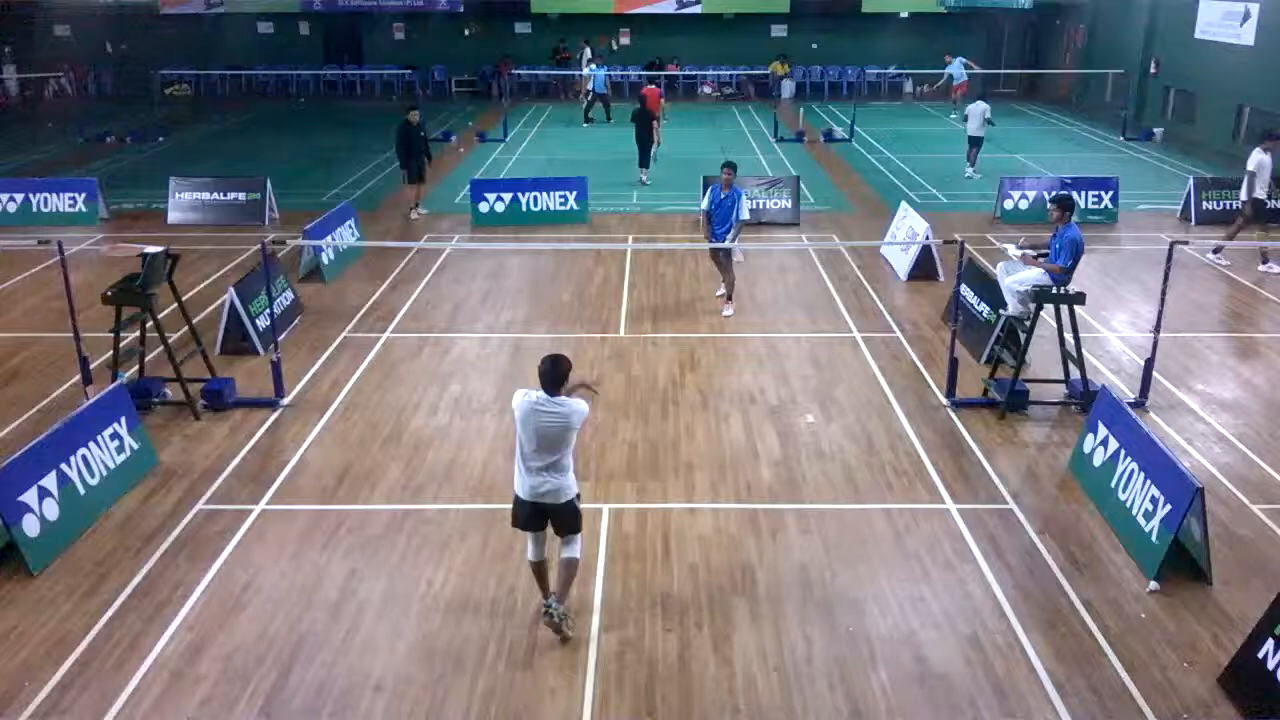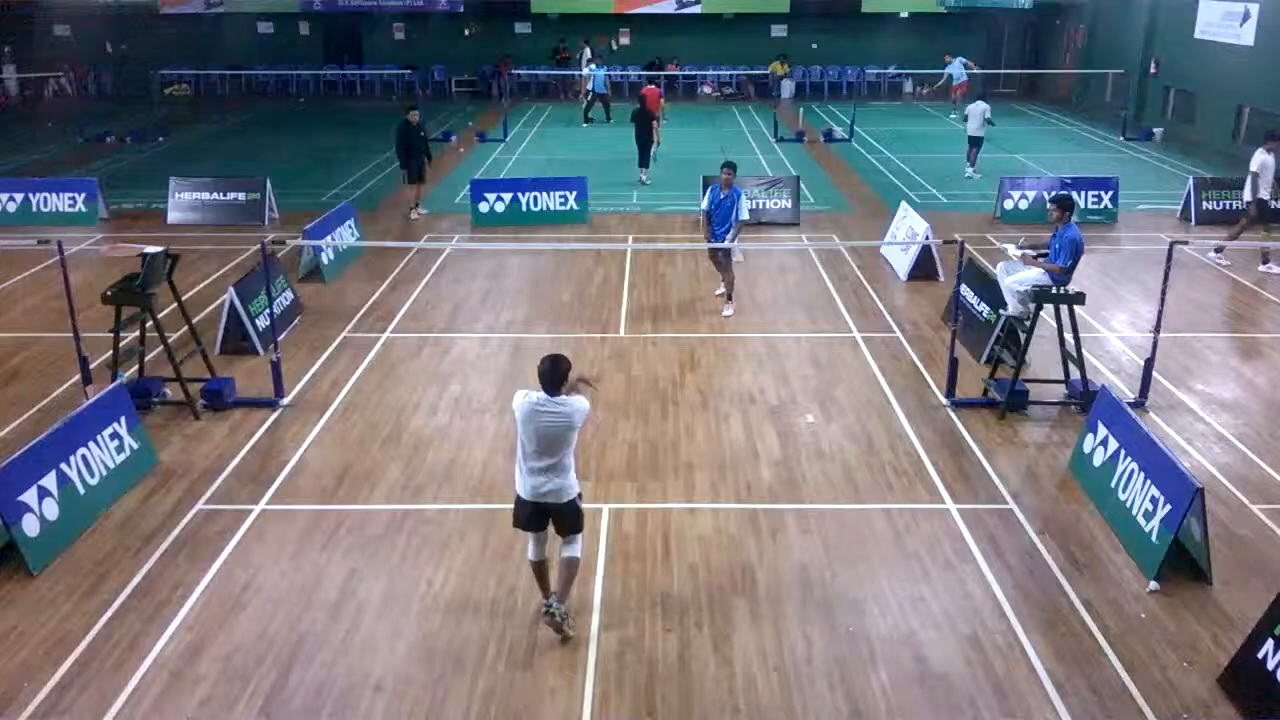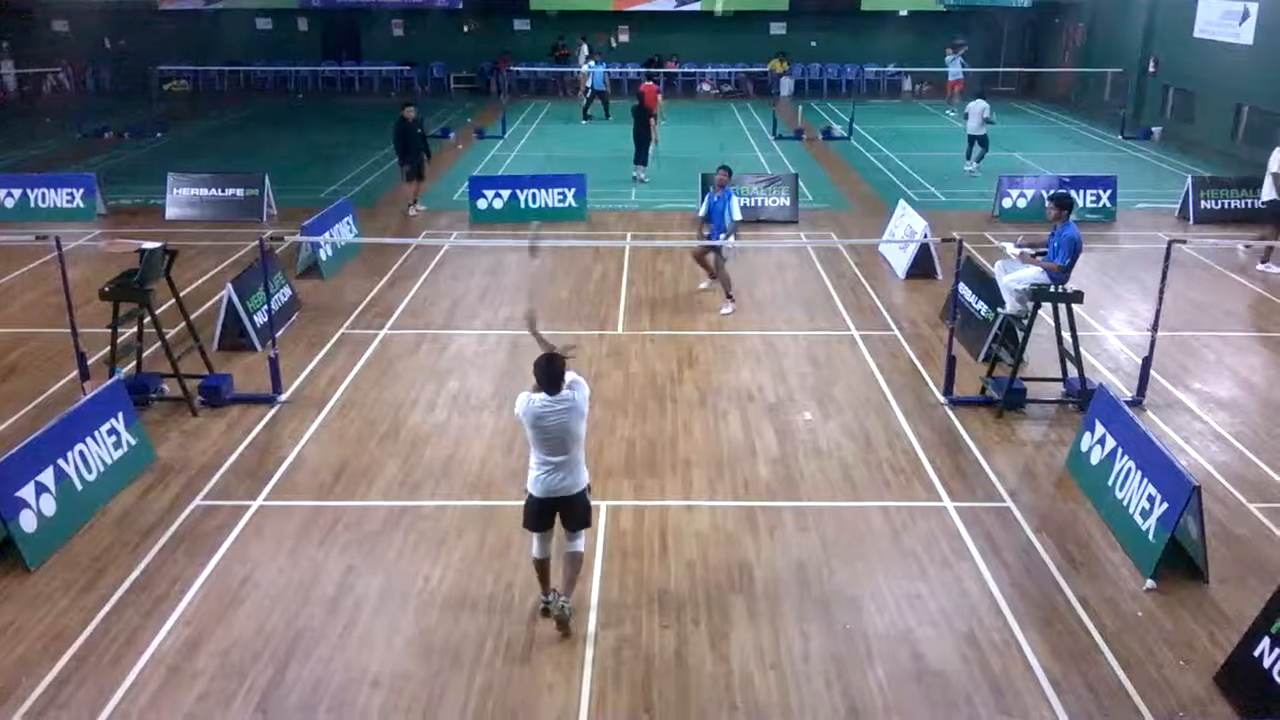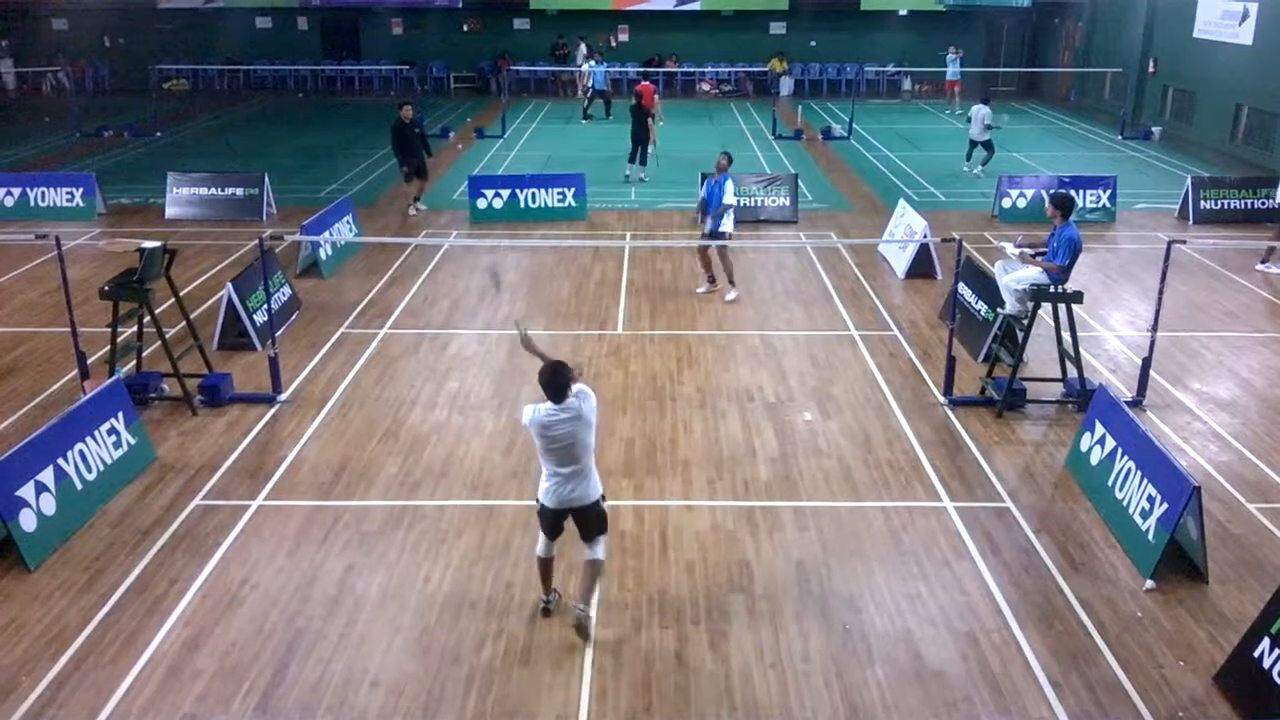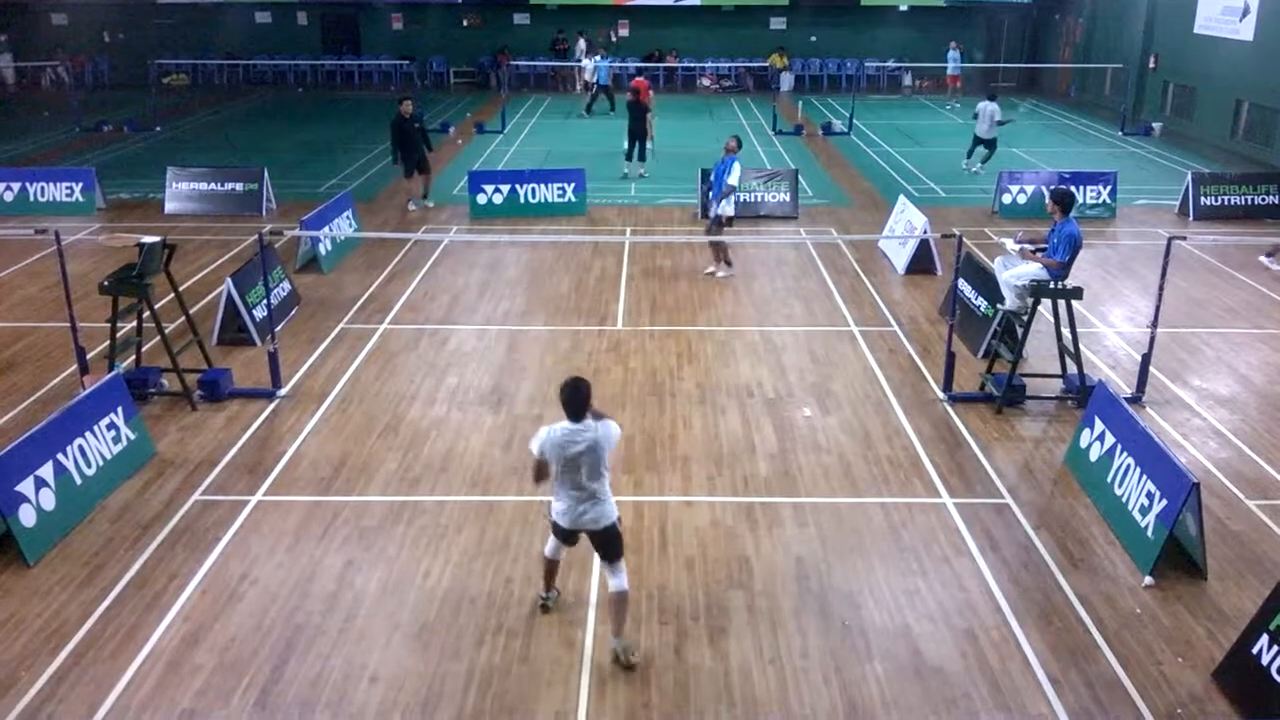
dt=0.2s
person 1, frame 1
left shoulder: (522, 401)
right shoulder: (577, 409)
left wrist: (573, 388)
right wrist: (574, 389)
left hip: (528, 491)
right hip: (562, 492)
left knee: (535, 546)
right knee: (571, 546)
left ankle: (547, 601)
right ankle: (558, 608)
person 1, frame 2
left shoulder: (522, 402)
right shoulder: (577, 406)
left wrist: (550, 374)
right wrist: (567, 378)
left hip: (529, 491)
right hip: (563, 491)
left knee: (537, 546)
right knee: (571, 544)
left ankle: (548, 601)
right ankle: (560, 608)
person 1, frame 3
left shoulder: (525, 406)
right shoulder: (578, 397)
left elbow: (539, 389)
right elbow: (563, 368)
right wrist: (536, 333)
left hip: (540, 488)
right hip: (574, 486)
left knee: (541, 544)
right knee: (575, 541)
left ankle: (546, 597)
right ankle: (564, 601)
person 1, frame 4
left shoulder: (534, 415)
right shoulder: (586, 404)
right elbow: (574, 380)
right wrist: (538, 352)
left hip: (552, 495)
right hip: (587, 494)
left knee: (545, 544)
right knee: (595, 547)
left ankle: (547, 597)
right ankle: (582, 606)
person 1, frame 5
left shoulder: (548, 436)
right shoulder: (606, 432)
left elbow: (538, 477)
right wrist: (593, 413)
left hip: (564, 513)
right hip: (602, 516)
left knee: (555, 545)
right knee: (617, 576)
left ankle: (547, 595)
right ankle: (619, 644)
